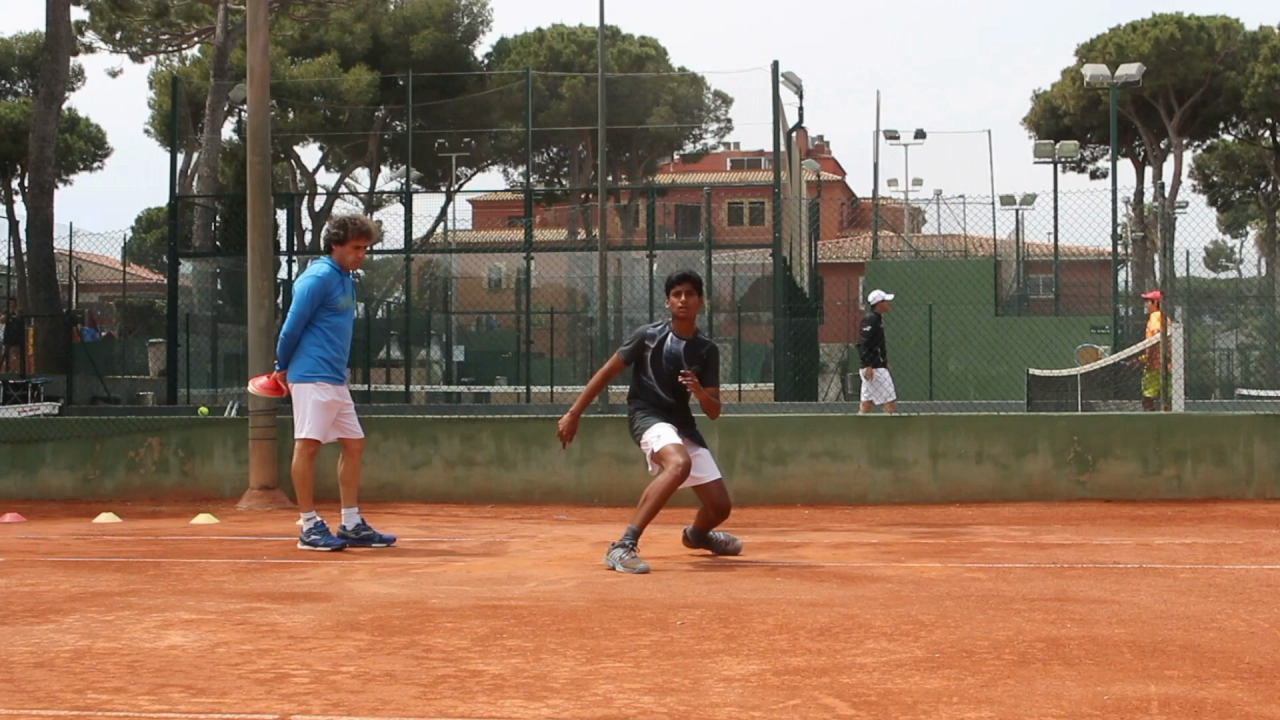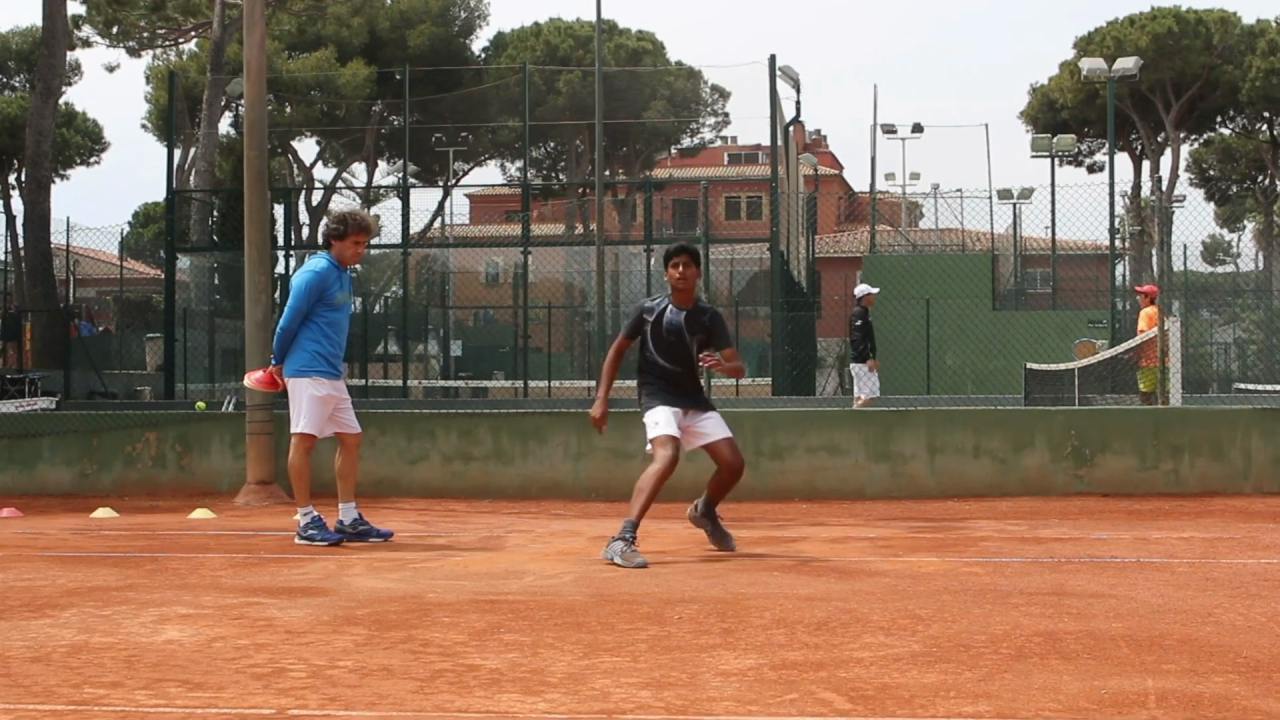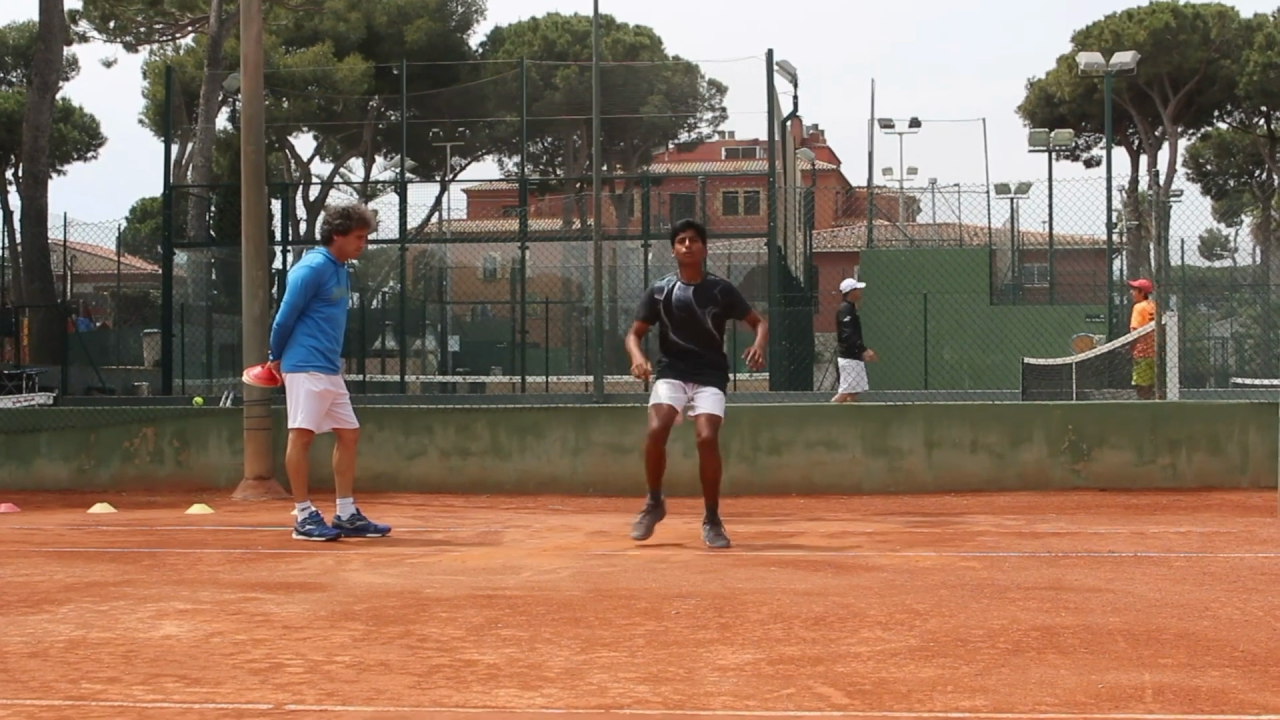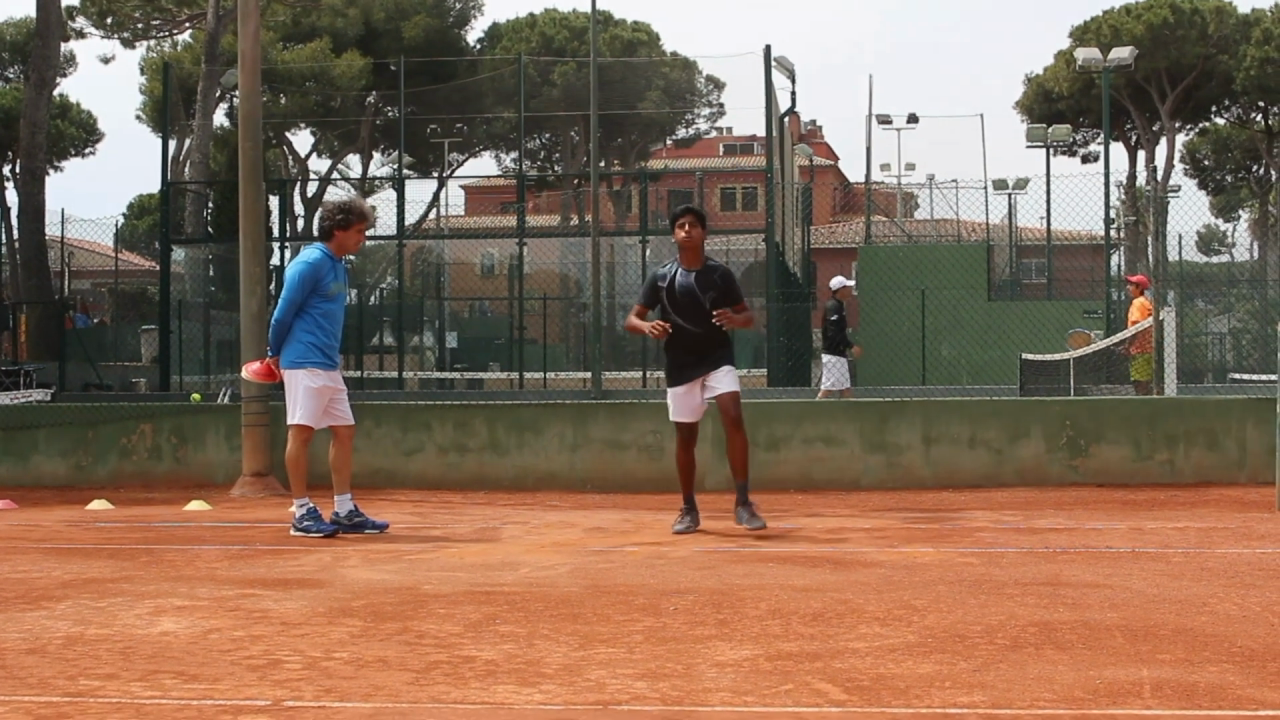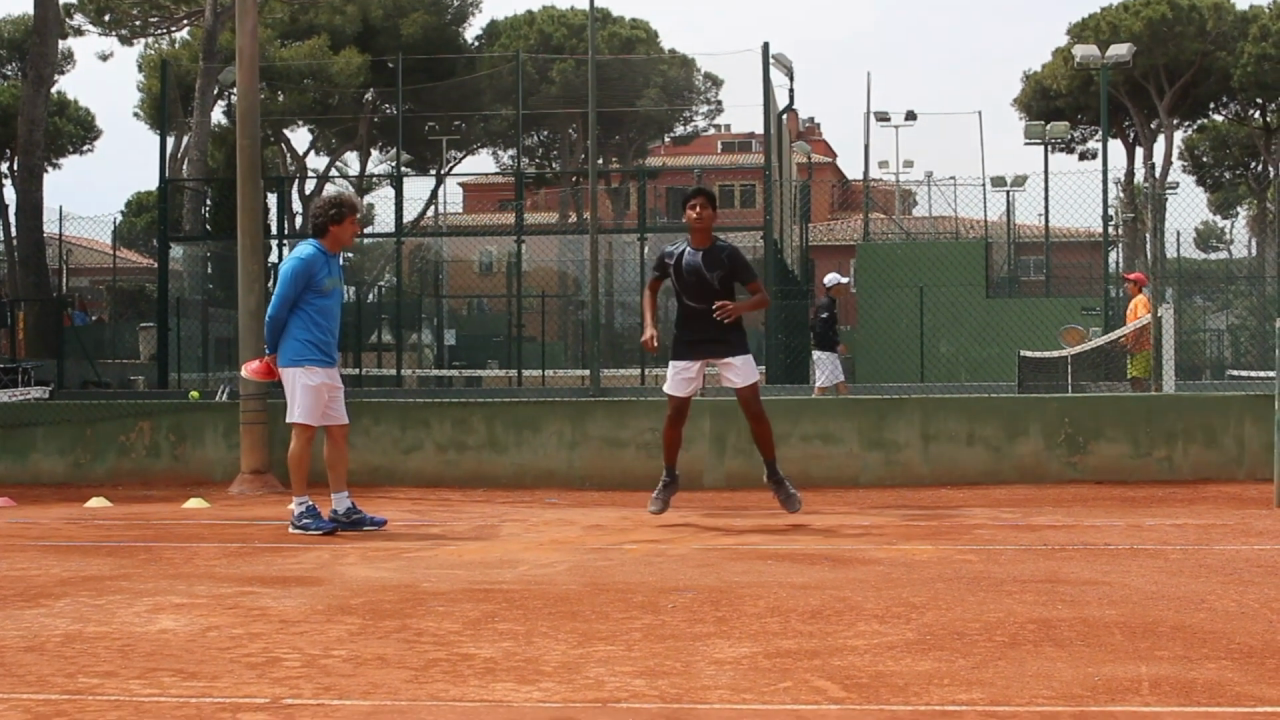
dt=0.2s
person 1, frame 1
left shoulder: (345, 278)
right shoulder: (318, 277)
right elbow: (292, 327)
right wrist: (283, 368)
left hip: (336, 379)
right hip: (313, 378)
left knee: (354, 444)
right knee: (308, 445)
left ankle: (351, 524)
right ankle: (310, 526)
person 1, frame 2
left shoulder: (343, 273)
right shoulder: (316, 272)
right elbow: (288, 322)
right wrist: (278, 361)
left hip: (333, 374)
right hip: (309, 372)
left knee: (351, 439)
right knee: (304, 440)
left ankle: (349, 519)
right ankle: (307, 521)
person 1, frame 3
left shoulder: (340, 269)
right shoulder: (313, 267)
right elbow: (285, 317)
right wrist: (276, 357)
left hip: (331, 370)
right hip: (307, 368)
left knee: (349, 435)
right knee: (302, 436)
left ankle: (347, 514)
right ankle: (304, 516)
person 1, frame 4
left shoulder: (337, 264)
right shoulder: (310, 263)
right elbow: (283, 314)
right wrist: (275, 354)
left hip: (329, 365)
right hip: (305, 364)
left knee: (344, 433)
right knee: (301, 432)
left ankle: (344, 511)
right ankle: (302, 513)
person 1, frame 5
left shoulder: (332, 259)
right shoulder: (303, 259)
right elbow: (276, 312)
right wrist: (274, 352)
left hip: (328, 362)
right hip: (303, 362)
left knee: (338, 432)
right knee: (304, 431)
left ankle: (342, 509)
right ankle: (301, 511)
person 2, frame 1
left shoulder: (707, 351)
right shoulder: (648, 335)
left elbow: (714, 411)
right elbow: (607, 372)
left wrist: (701, 392)
right wrist: (574, 414)
left hip: (683, 423)
right hip: (648, 415)
left knee: (720, 506)
right knee: (679, 465)
left ankle: (697, 534)
right ankle: (623, 546)
person 2, frame 2
left shoulder: (710, 318)
right shoulder: (648, 310)
left elbow: (738, 367)
right elbow: (616, 352)
left wrist: (725, 367)
right wrist: (601, 399)
left hip: (692, 397)
right hip: (656, 396)
left knee: (734, 463)
right knee: (667, 457)
left ankle: (705, 511)
right ankle: (624, 538)
person 2, frame 3
left shoulder: (722, 289)
right shoulder: (659, 290)
left elbow: (758, 322)
right elbow: (634, 334)
left wrist: (759, 346)
right wrist: (637, 357)
left hip: (710, 376)
right hip: (670, 372)
left knee: (707, 438)
right knee: (657, 429)
left ankle: (712, 520)
right ankle: (654, 502)
person 2, frame 4
left shoulder: (720, 273)
right shoulder: (660, 277)
left elbow: (748, 316)
right elbow: (631, 320)
left wrist: (737, 319)
right wrist: (648, 327)
left hip: (718, 359)
right hip: (680, 364)
left knee: (733, 419)
right knee: (687, 441)
left ankle: (742, 501)
right ankle: (689, 508)
person 2, frame 5
left shoulder: (729, 254)
right shoulder: (670, 255)
left elbow: (762, 296)
right elbow: (651, 289)
left wrist: (742, 308)
right wrist: (649, 326)
left hip: (729, 341)
right hip: (687, 344)
left knee: (754, 410)
right knee: (675, 415)
left ankle: (774, 476)
right ankle: (669, 479)
